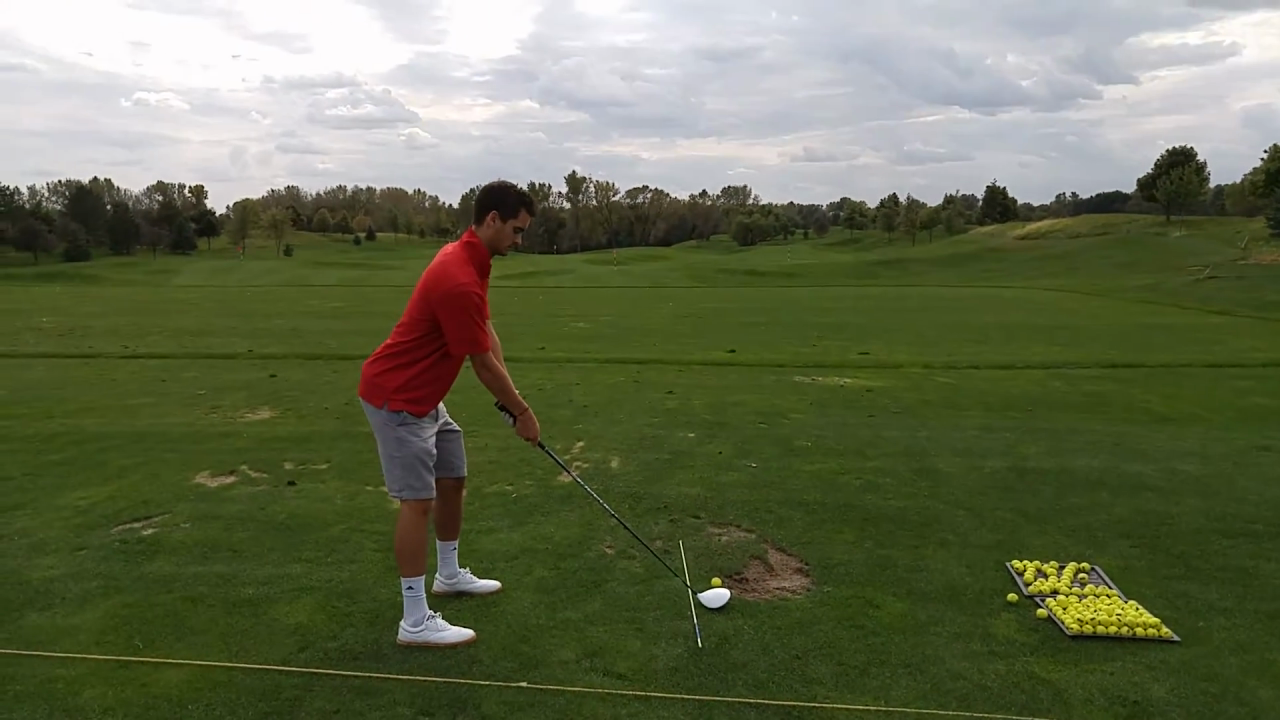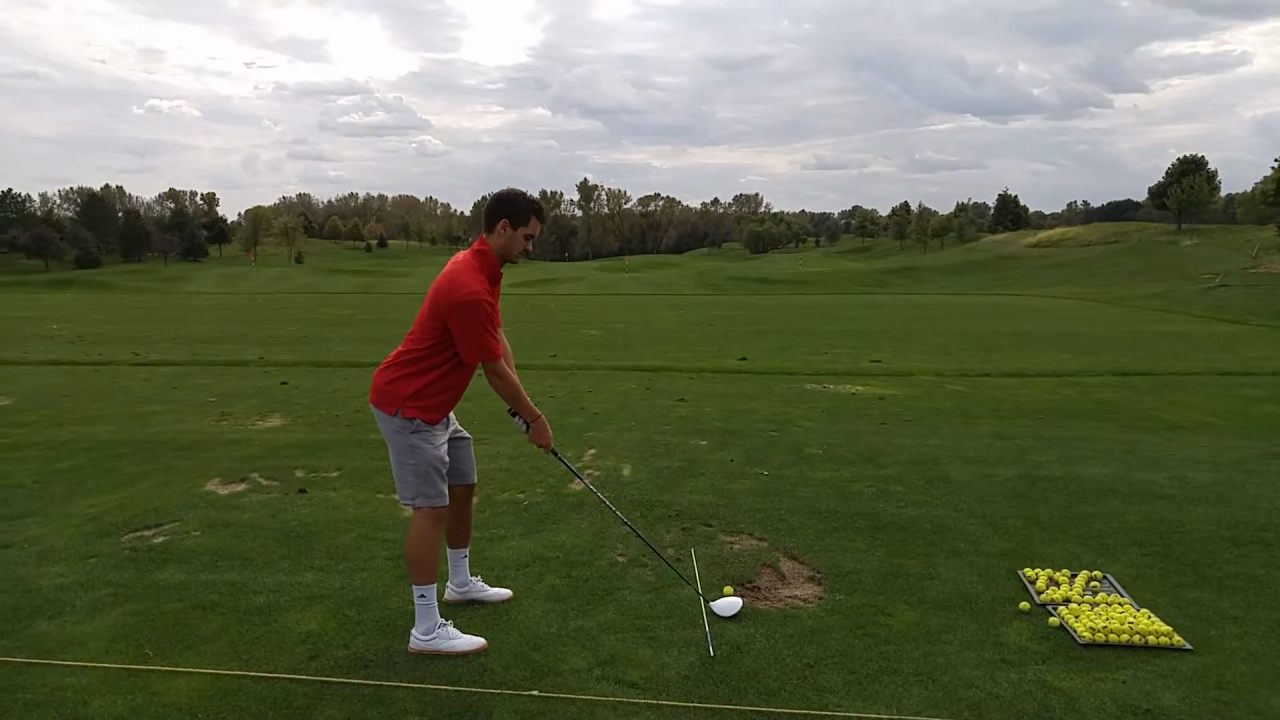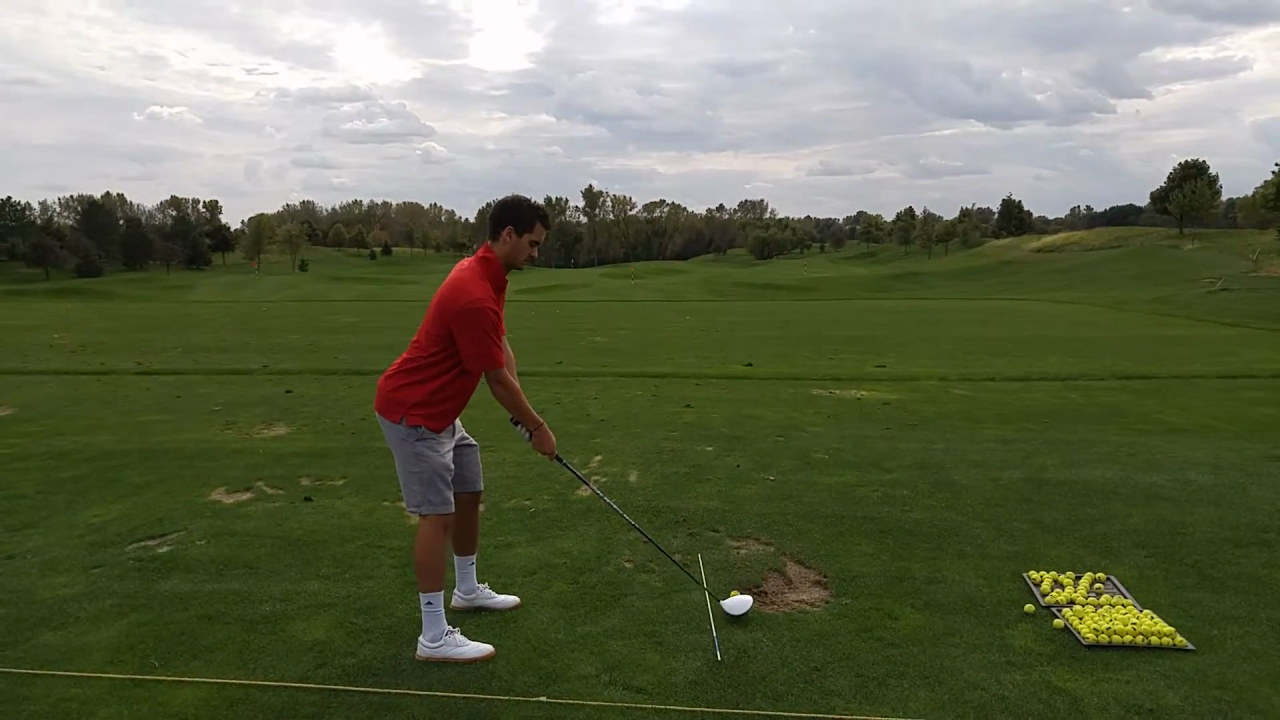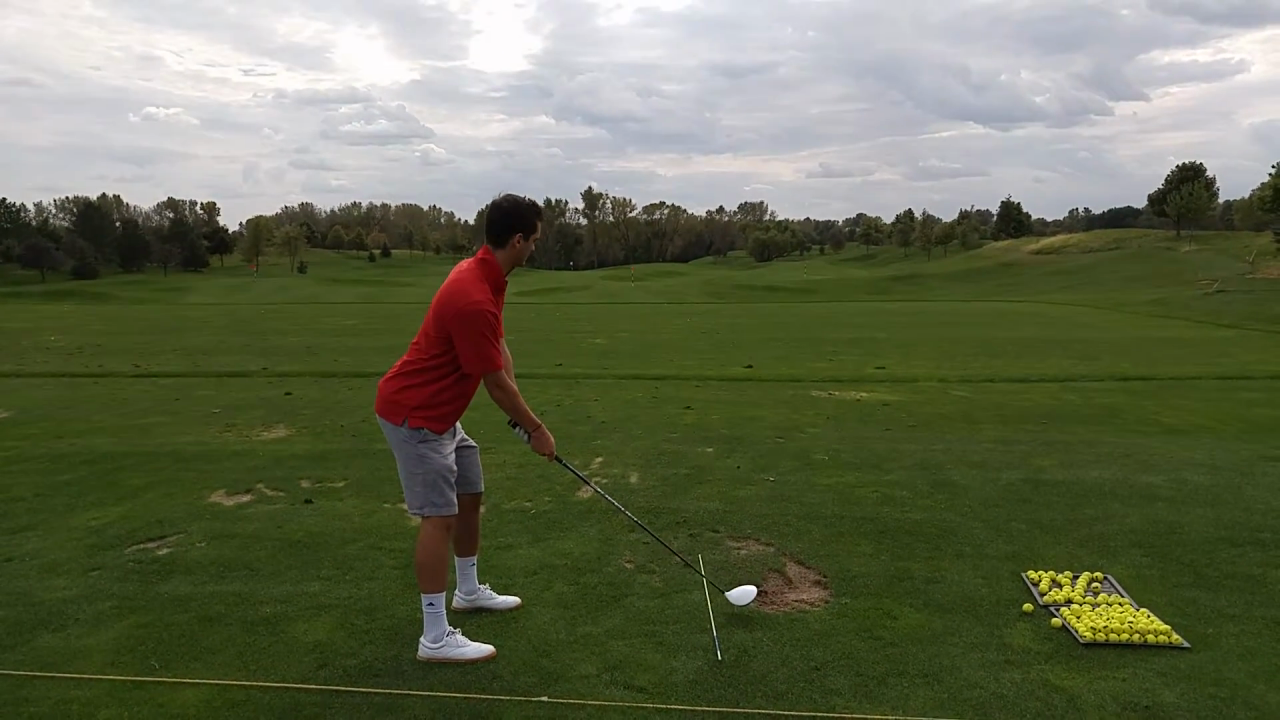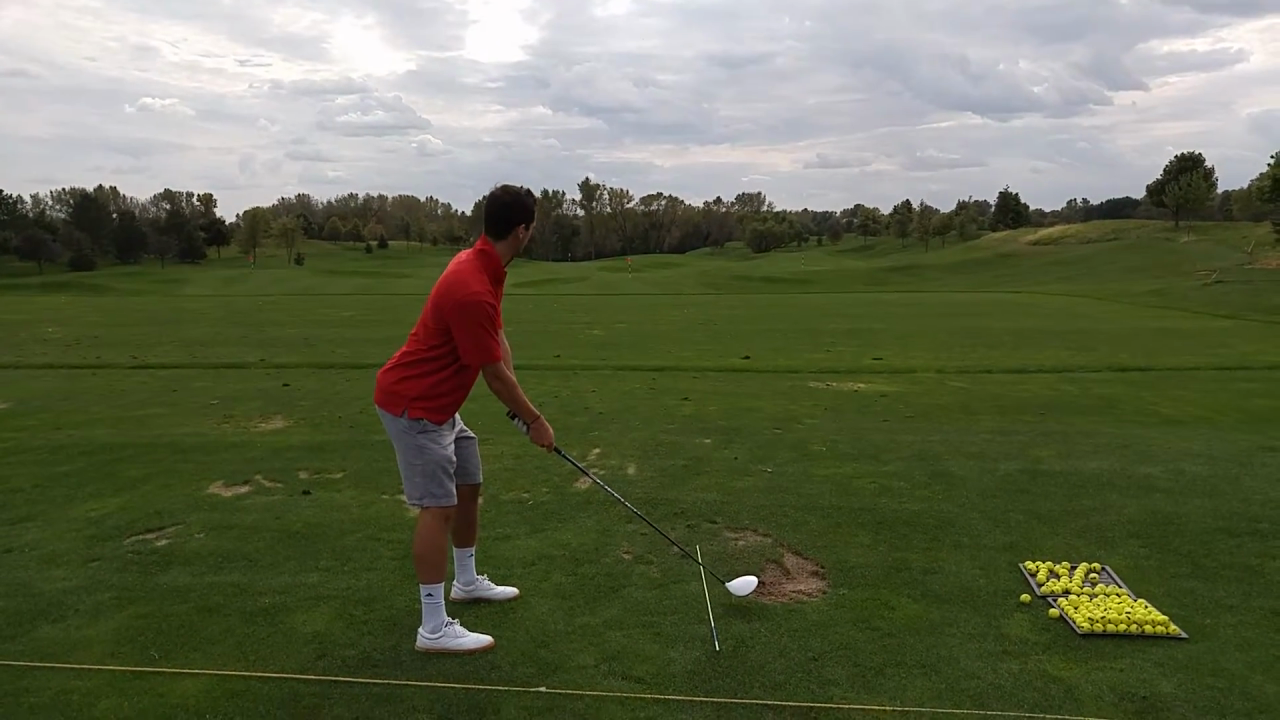
dt=0.4s
person 1, frame 1
left shoulder: (469, 257)
right shoulder: (458, 280)
left elbow: (486, 332)
right elbow: (483, 363)
left wrist: (510, 393)
right wrist: (522, 412)
left hip: (423, 395)
right hip: (396, 397)
left knee: (451, 481)
right knee: (417, 500)
left ankle: (450, 574)
right ankle: (415, 621)
person 1, frame 2
left shoulder: (482, 267)
right shoulder: (468, 288)
left elbow: (498, 340)
right elbow: (495, 370)
left wrist: (521, 403)
right wrist: (534, 419)
left hip: (432, 402)
right hip: (407, 405)
left knee: (461, 488)
right knee: (429, 508)
left ankle: (461, 582)
right ankle: (427, 630)
person 1, frame 3
left shoulder: (486, 273)
right shoulder: (473, 296)
left elbow: (501, 348)
right elbow: (497, 379)
left wrist: (524, 411)
right wrist: (537, 427)
left hip: (437, 409)
right hip: (412, 412)
left knee: (468, 495)
right knee: (437, 515)
left ankle: (468, 590)
right ankle: (434, 637)
person 1, frame 4
left shoulder: (485, 275)
right shoulder: (472, 299)
left elbow: (499, 349)
right elbow: (496, 382)
left wrist: (522, 414)
right wrist: (535, 429)
left hip: (438, 410)
right hip: (413, 414)
left knee: (469, 497)
right knee: (439, 516)
left ankle: (469, 590)
right ankle: (435, 638)
person 1, frame 5
left shoulder: (483, 266)
right shoulder: (471, 289)
left elbow: (498, 340)
right elbow: (494, 373)
left wrist: (521, 405)
right wrist: (534, 421)
left hip: (436, 402)
right hip: (413, 405)
left knee: (467, 488)
right knee: (437, 507)
left ankle: (467, 581)
right ankle: (434, 629)
